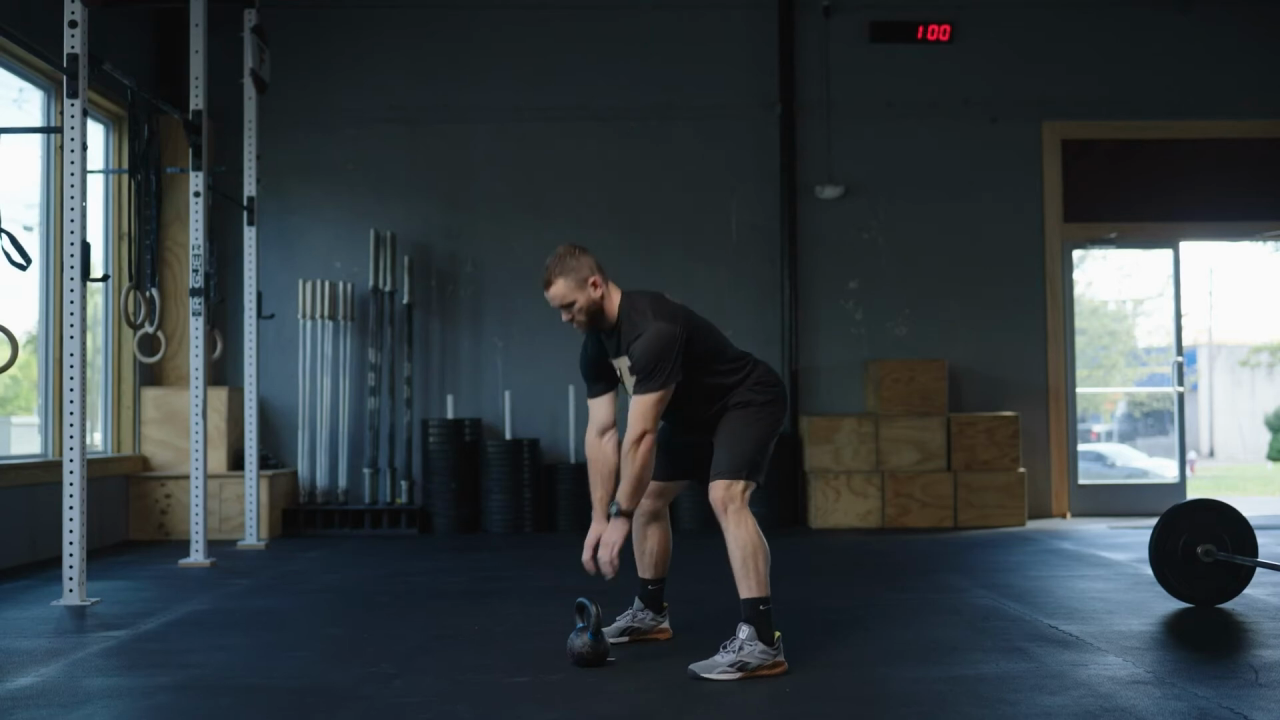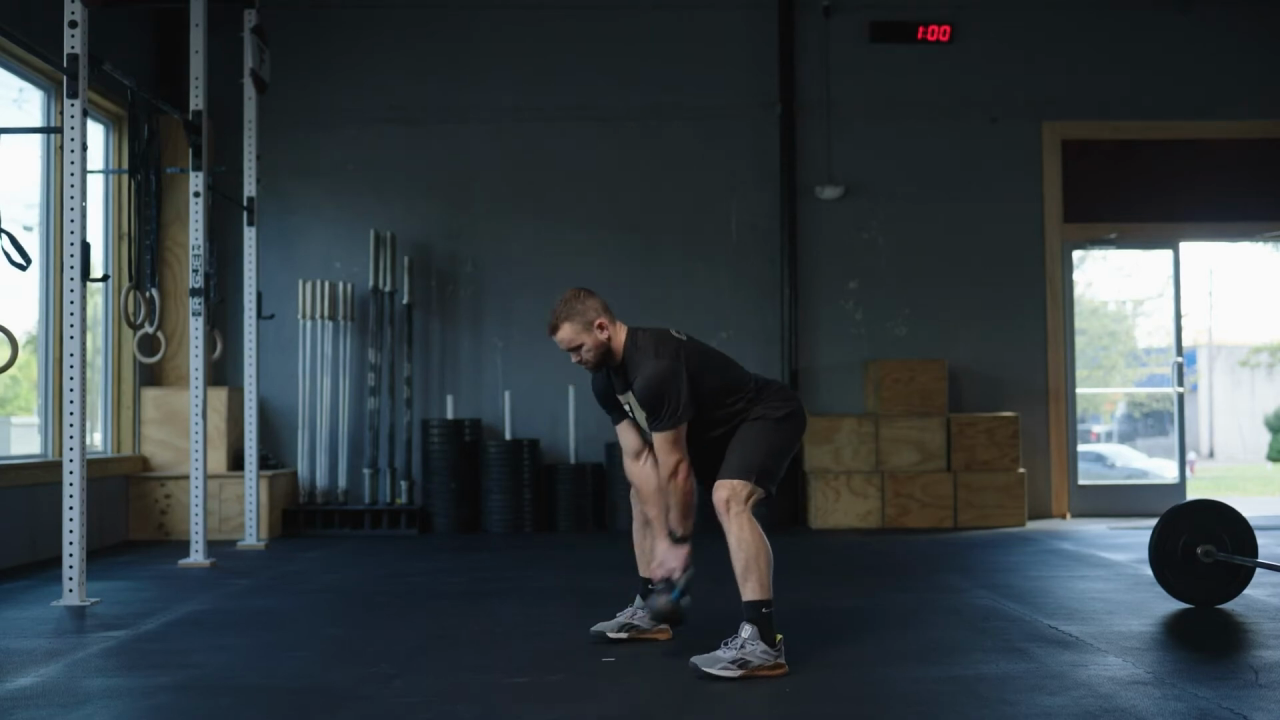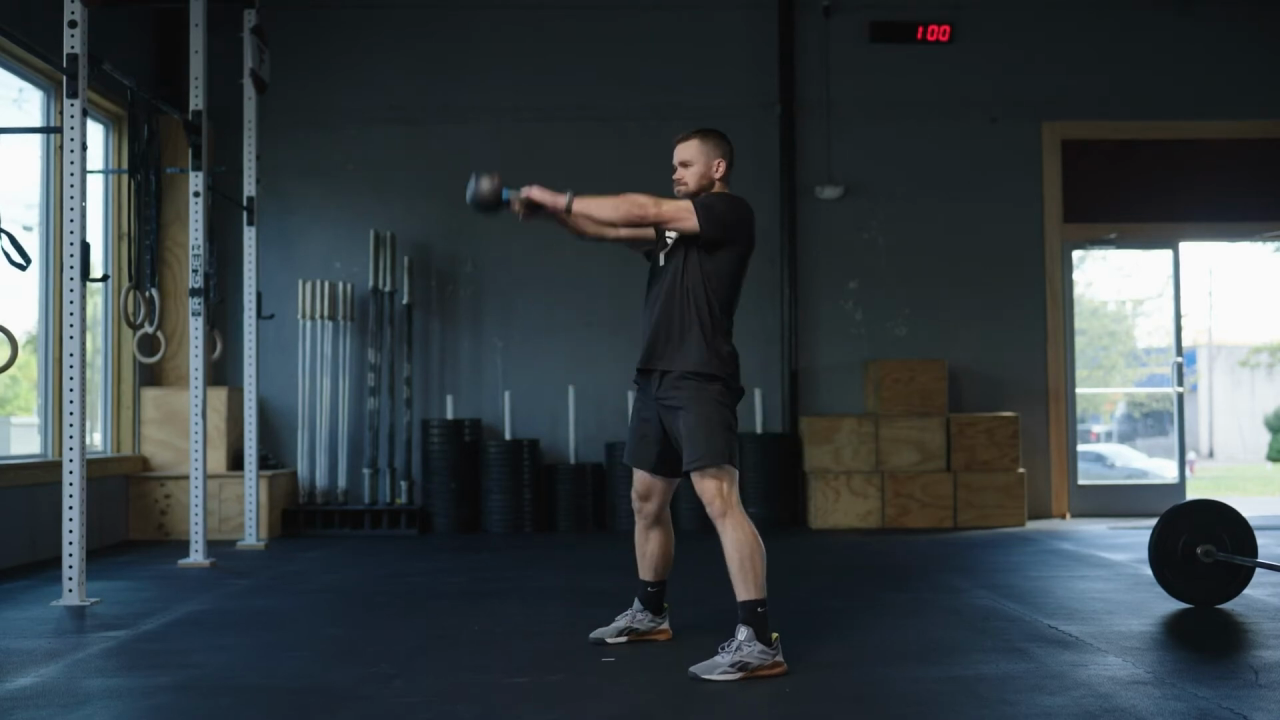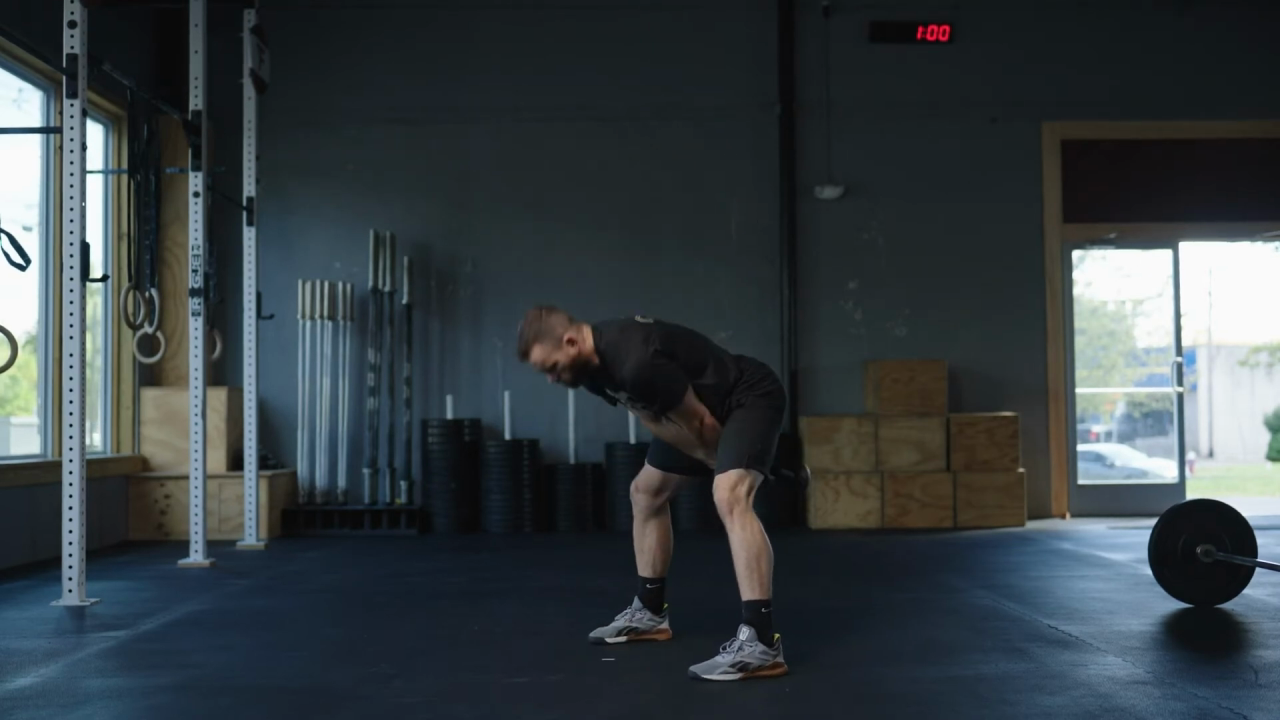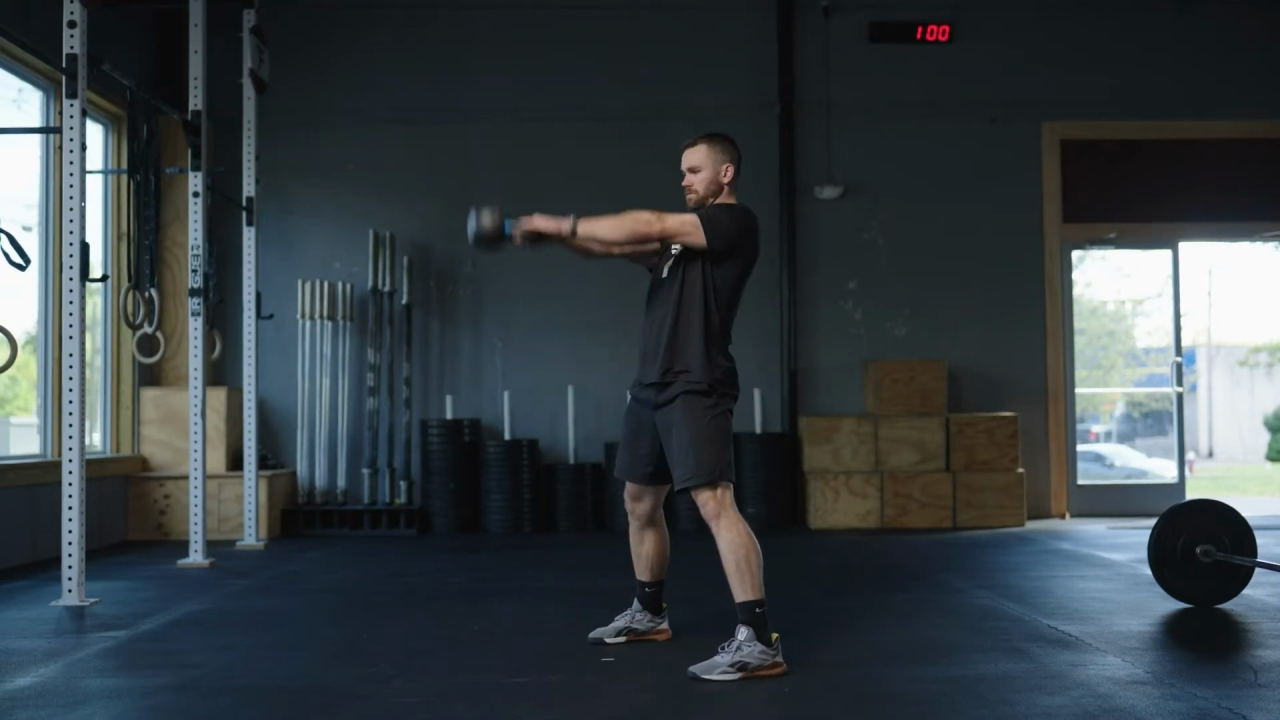
dt=1s
person 1, frame 1
left shoulder: (653, 329)
right shoulder: (596, 345)
left elbow: (641, 434)
right elbow: (601, 433)
left wrist: (619, 517)
right wrist: (599, 519)
left hip: (748, 400)
right hip: (693, 413)
left knee: (725, 498)
right knee: (648, 498)
left ankle: (760, 640)
right ankle: (651, 611)
person 1, frame 2
left shoulder: (655, 368)
right shoulder: (606, 378)
left elbow: (674, 466)
right elbow: (638, 460)
left wrist: (679, 541)
right wrist: (662, 537)
left hip: (769, 415)
left knee: (728, 498)
right knee: (643, 494)
left ankle: (761, 642)
right ankle: (650, 611)
person 1, frame 3
left shoulder: (730, 213)
right shoulder: (672, 223)
left elbow: (646, 209)
right elbow: (614, 227)
left wrist: (561, 200)
right wrist: (554, 207)
left hip: (700, 381)
right hip: (655, 380)
left knee: (719, 500)
right knee: (647, 502)
left ankle: (759, 640)
right ankle: (650, 613)
person 1, frame 4
left shoulder: (636, 361)
right shoulder: (593, 366)
left elbow: (699, 421)
right elbow: (659, 423)
left wrist: (728, 468)
right wrist: (713, 462)
left hip: (749, 398)
right hip: (705, 413)
left knee: (729, 494)
right knee: (646, 492)
left ankle: (759, 641)
right ankle: (650, 610)
person 1, frame 5
left shoulder: (736, 223)
right shoulder: (678, 234)
left elbow: (647, 223)
right elbow: (618, 241)
left wrist: (561, 224)
right wrist: (559, 230)
left hip: (697, 387)
right hip: (650, 387)
left knee: (713, 503)
right knee: (640, 502)
left ankle: (758, 640)
right ankle: (649, 612)
